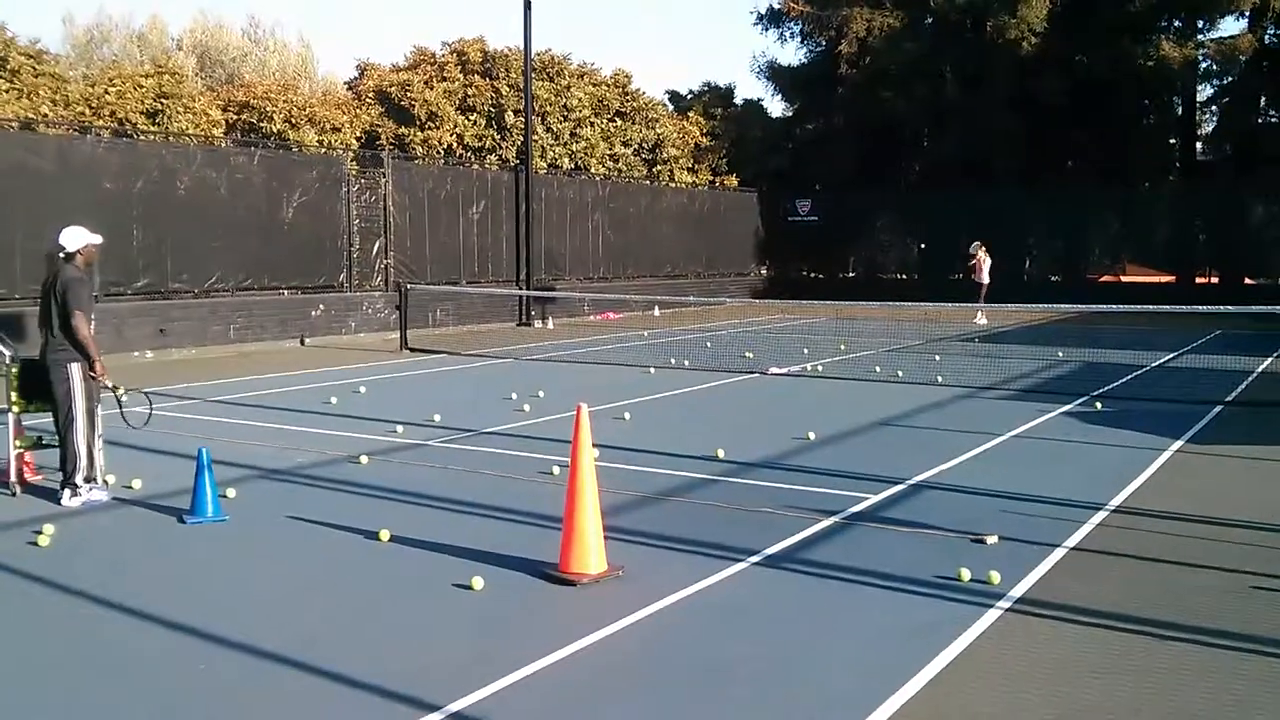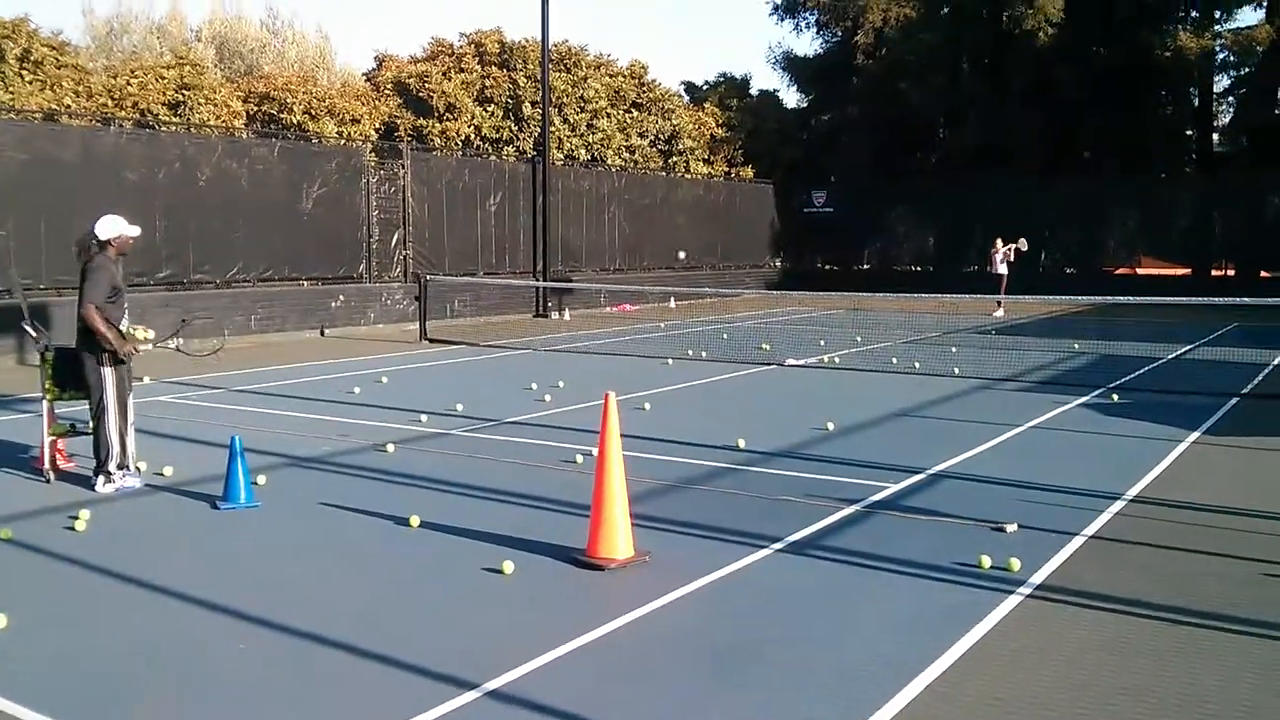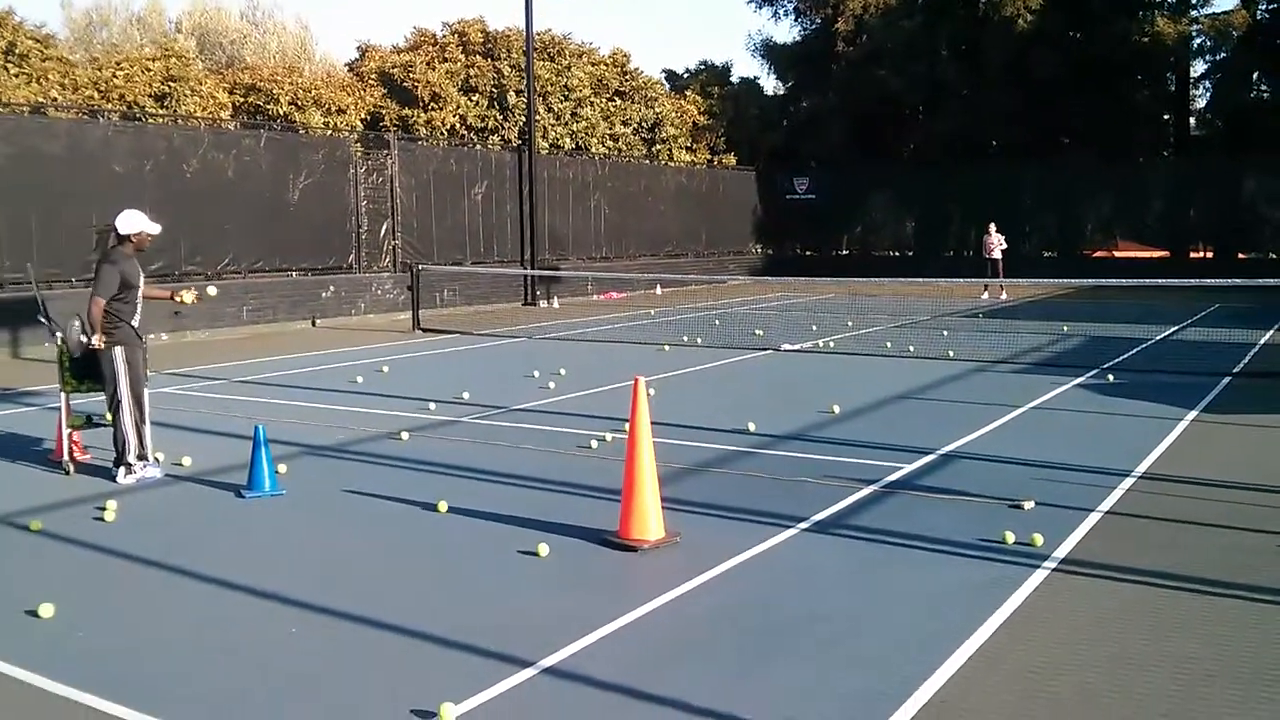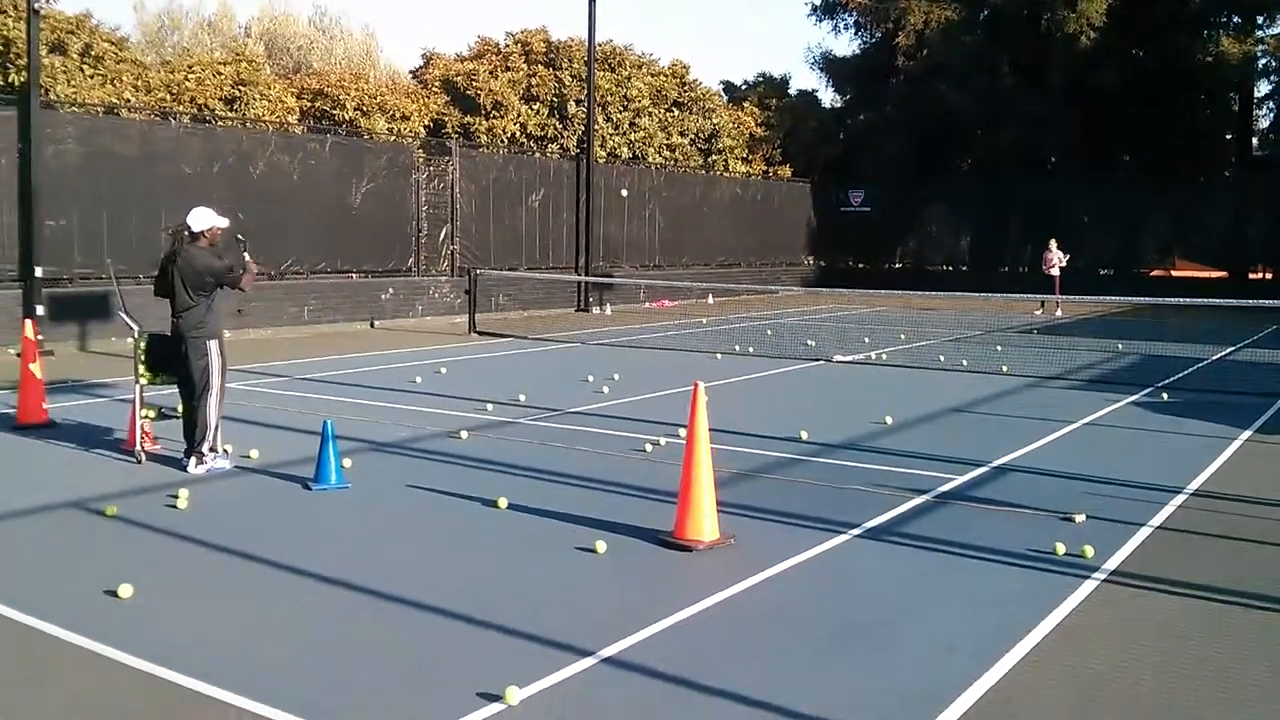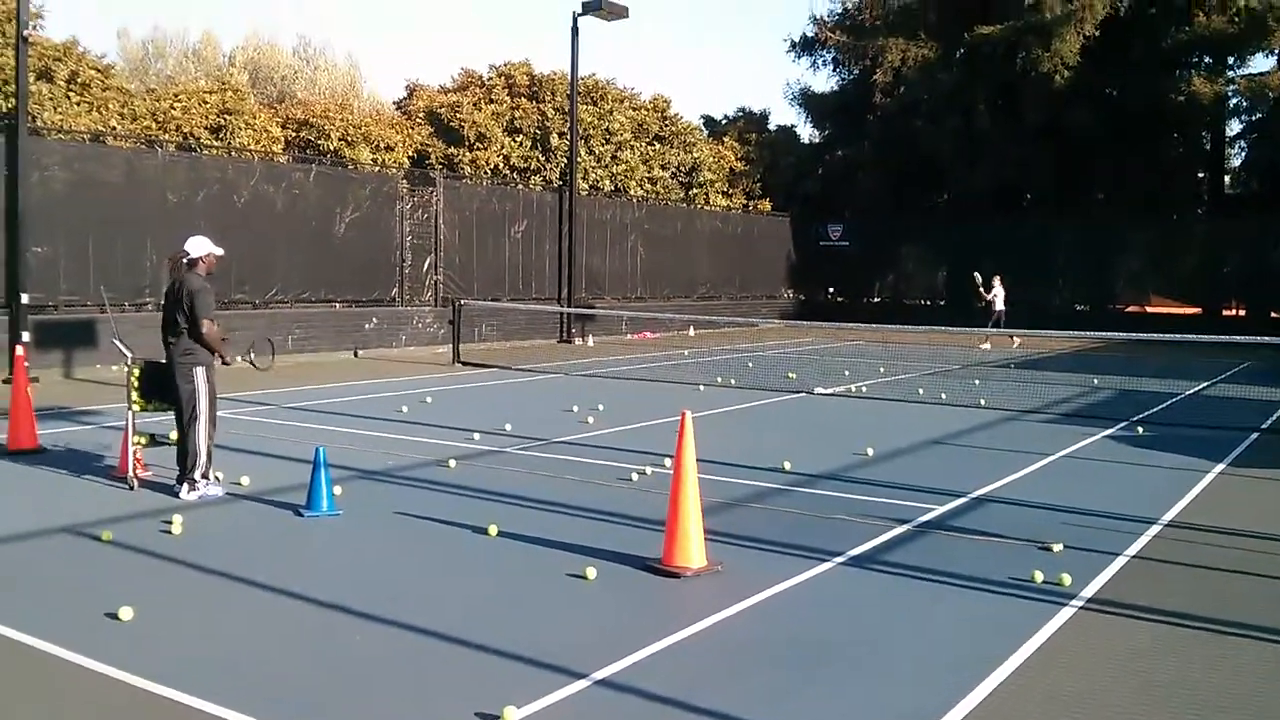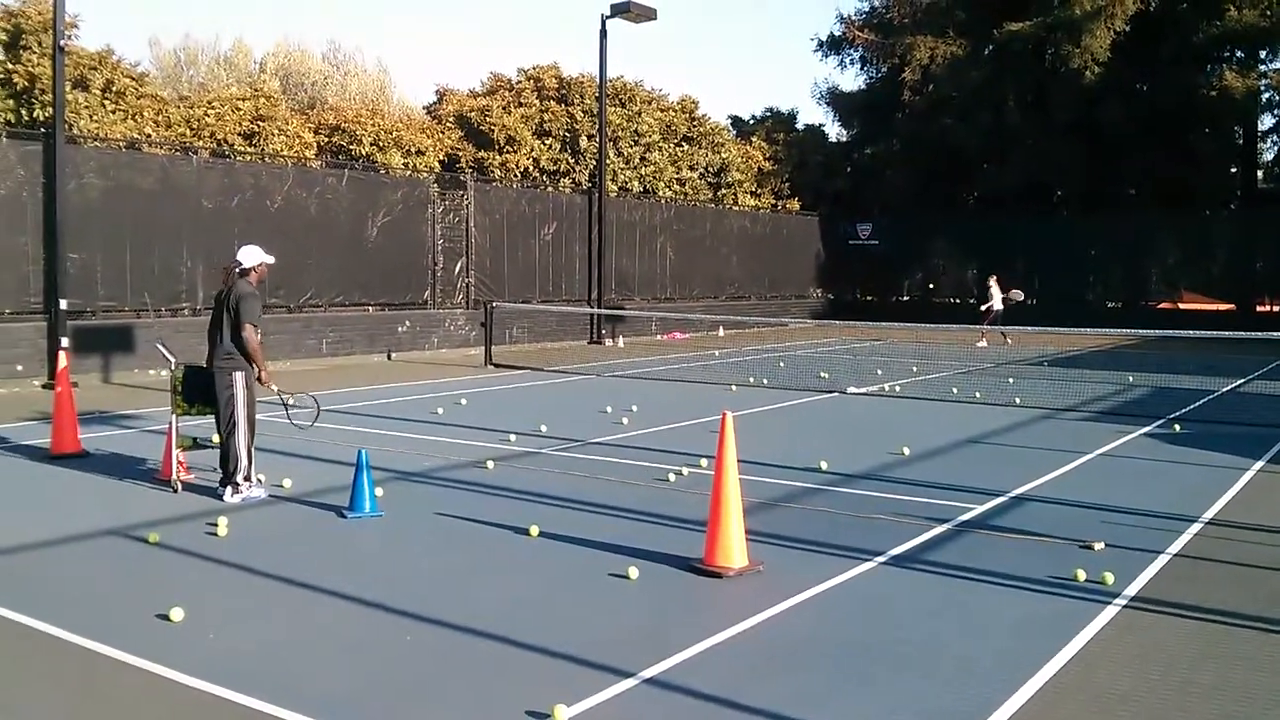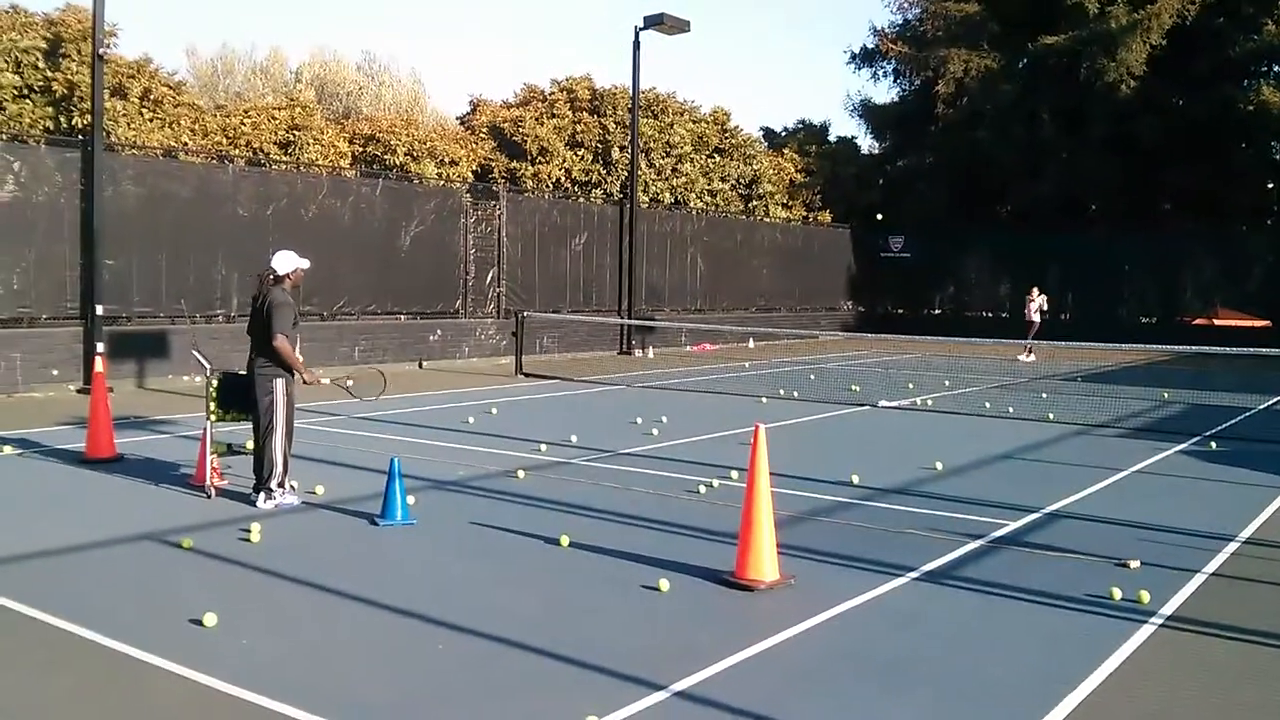
dt=0.7s
person 1, frame 1
left shoulder: (55, 277)
right shoulder: (76, 278)
left elbow: (45, 320)
right elbow: (78, 322)
right wrist: (96, 359)
left hip: (58, 358)
right hip: (72, 361)
left knee: (85, 423)
right knee: (78, 424)
left ankle: (87, 480)
right ankle: (75, 488)
person 1, frame 2
left shoulder: (107, 265)
right shoulder: (100, 268)
right elbow: (88, 311)
left wrist: (124, 331)
right wrist: (116, 342)
left hip: (110, 349)
right hip: (101, 351)
left knee: (120, 410)
right knee: (110, 412)
left ankle: (120, 467)
right ankle: (108, 476)
person 1, frame 3
left shoulder: (129, 260)
right shoulder: (113, 264)
right elbow: (97, 302)
left wrist: (173, 295)
right wrist: (96, 332)
left hip: (131, 340)
right hip: (118, 343)
left knee: (136, 402)
right knee: (128, 404)
left ankle: (135, 458)
right ankle: (129, 466)
person 1, frame 4
left shoulder: (173, 256)
right shoulder: (209, 261)
left elbow: (160, 289)
right elbow: (244, 283)
right wrist: (250, 267)
left hip: (183, 333)
right hip: (204, 336)
left knee: (192, 394)
right knee: (209, 394)
left ankle: (195, 449)
right ankle: (201, 456)
person 1, frame 5
left shoulder: (176, 285)
right shoulder: (201, 287)
left elbow: (166, 327)
right elbow: (206, 329)
right wrist: (224, 353)
left hip: (179, 361)
right hip: (195, 363)
left knee: (188, 422)
right knee: (201, 423)
left ankle: (187, 477)
right ankle: (194, 483)
person 1, frame 6
left shoulder: (227, 291)
right shoulder: (249, 294)
left elbow: (213, 330)
right elbow: (247, 334)
right wrist: (262, 367)
left hip: (220, 366)
right hip: (236, 368)
left knee: (231, 426)
right knee: (240, 427)
left ankle: (231, 479)
right ankle: (237, 486)
person 1, frame 7
left shoulder: (264, 296)
right shoulder: (282, 301)
right elbow: (279, 342)
right wrist: (302, 370)
left hip: (261, 371)
right hip: (275, 374)
left knee: (266, 431)
right knee: (277, 433)
left ankle: (263, 485)
right ankle: (272, 492)
